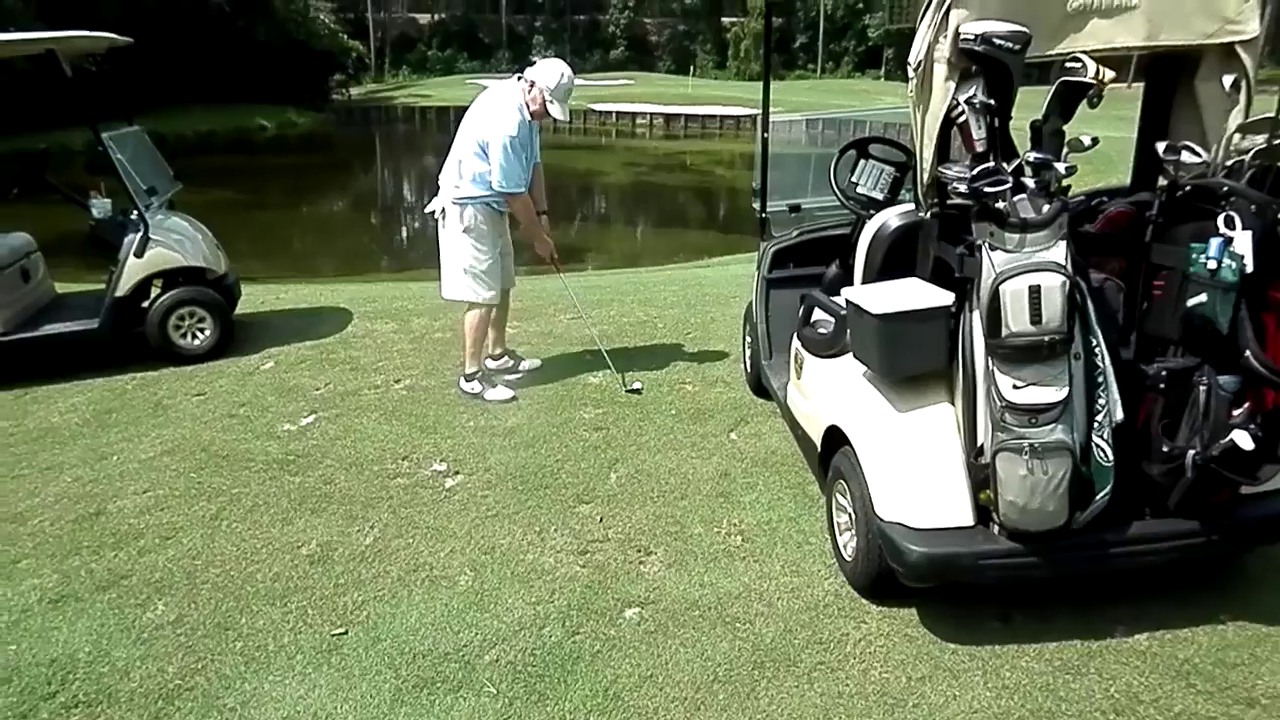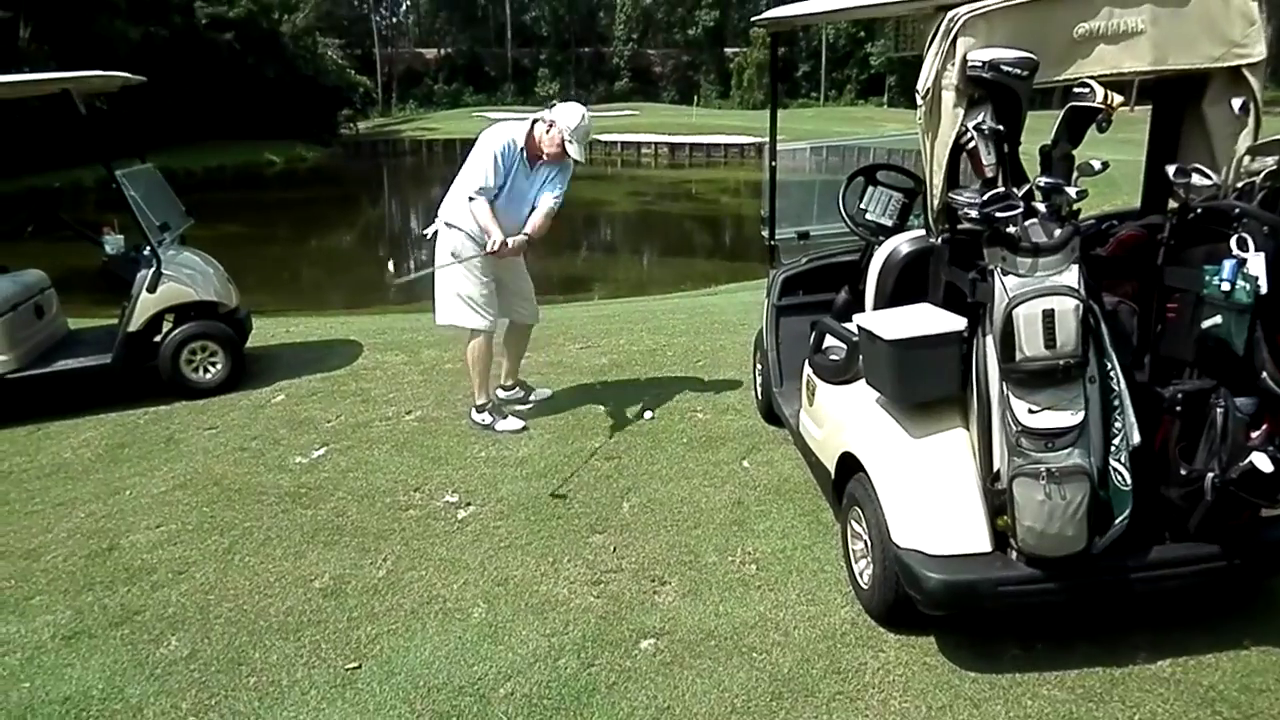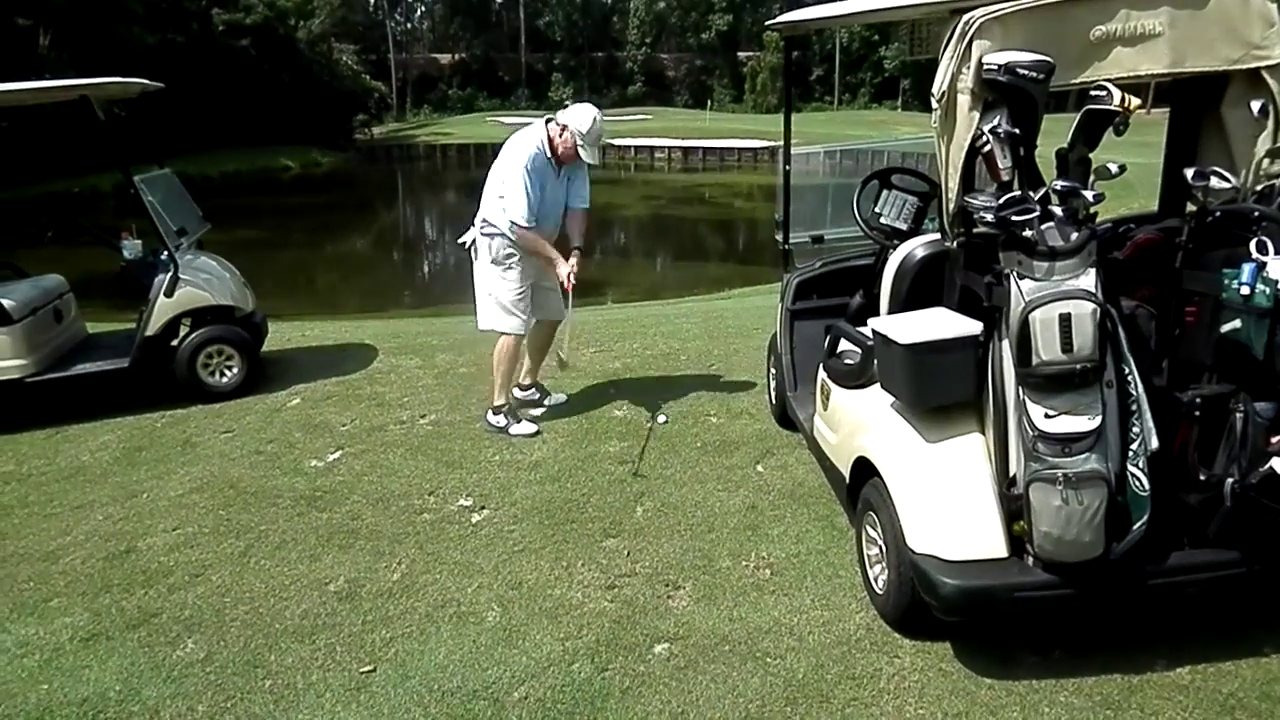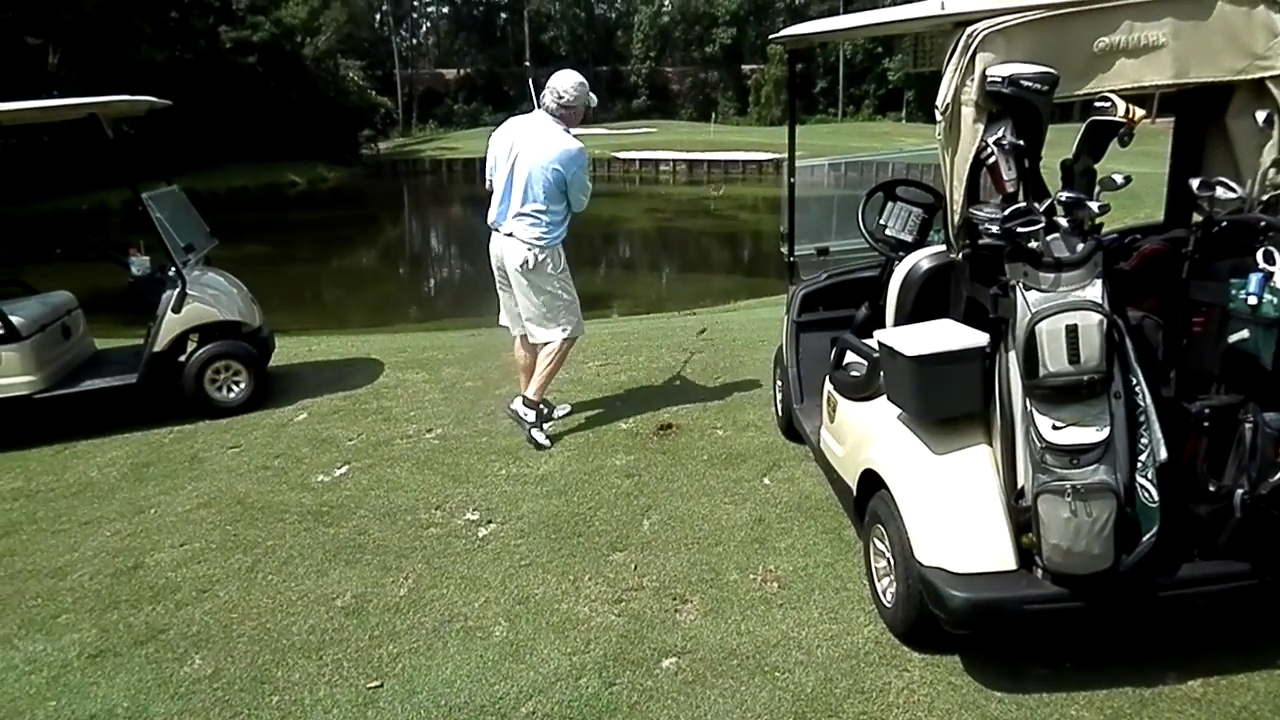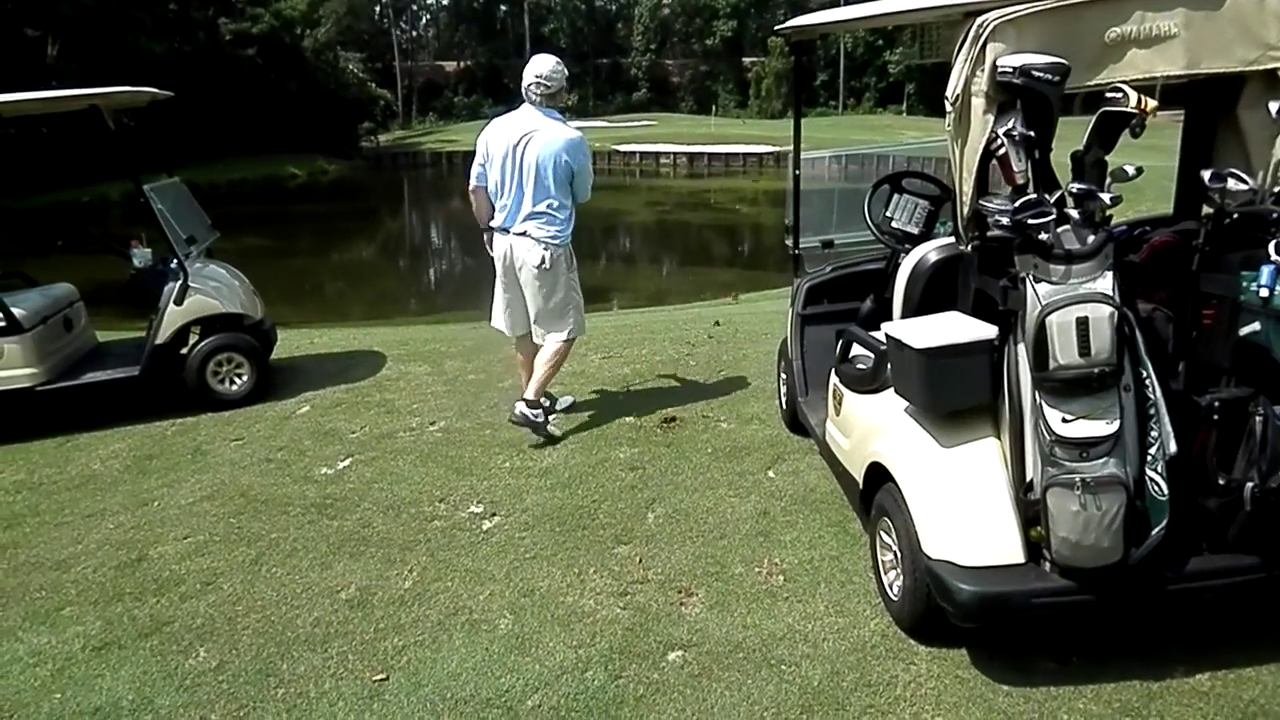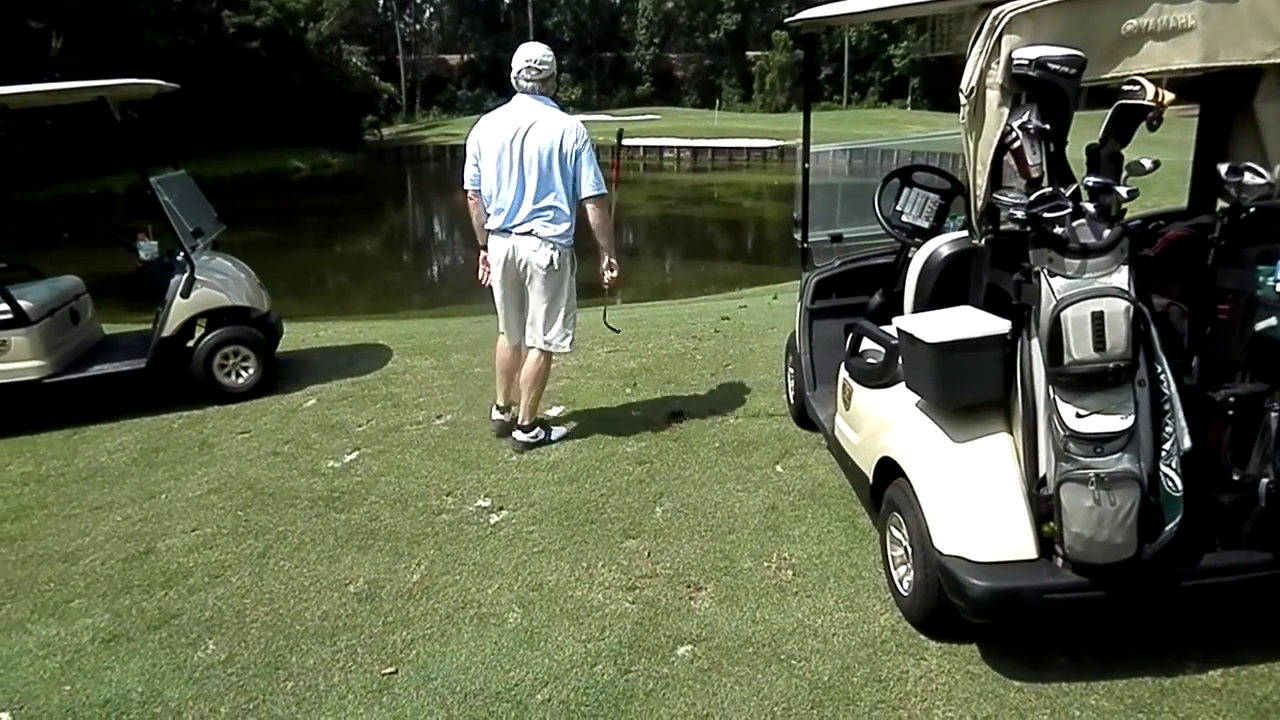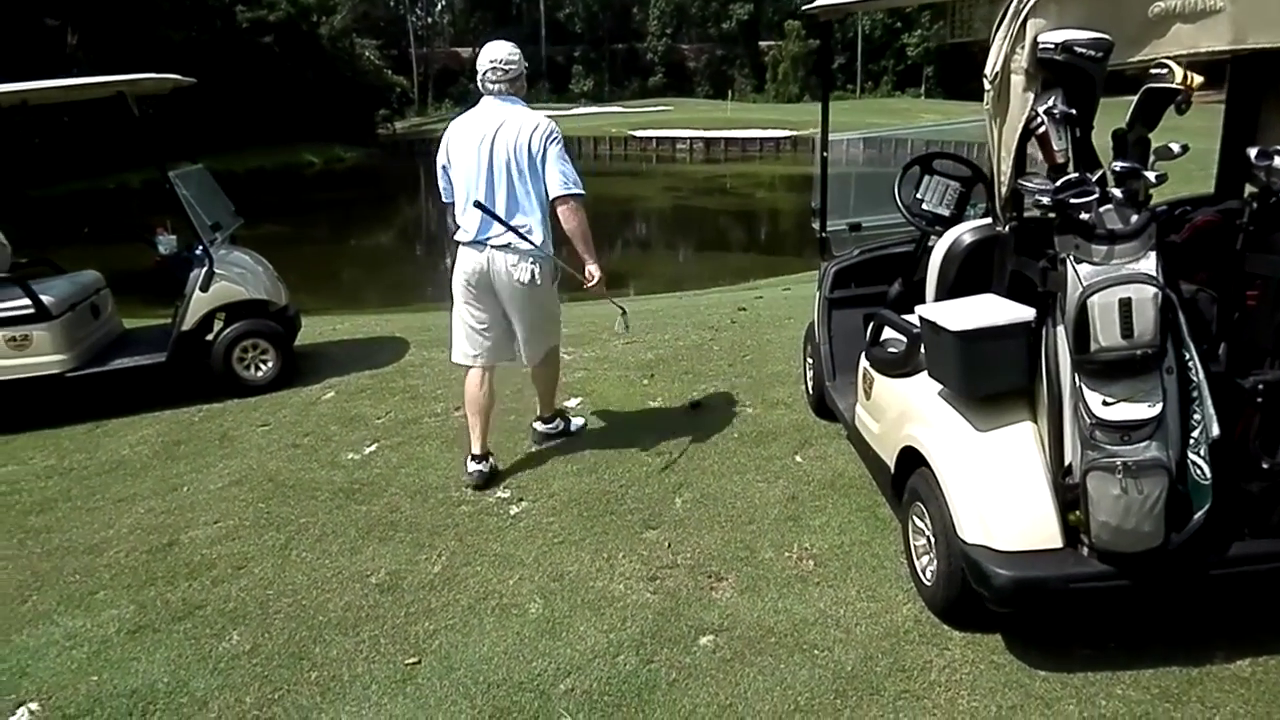
dt=0.5s
person 1, frame 1
left shoulder: (522, 105)
right shoulder: (505, 121)
left elbow: (533, 164)
right elbow: (514, 193)
left wrist: (542, 214)
right wrist: (538, 238)
left hip: (490, 206)
right hip: (469, 209)
left knee: (501, 285)
right knee: (482, 293)
left ankle: (498, 356)
right ankle: (471, 376)
person 1, frame 2
left shoulder: (560, 165)
right shoulder: (500, 139)
left elbow: (546, 209)
right elbow: (476, 196)
left wrist: (522, 240)
right wrist: (496, 234)
left hip: (506, 245)
right hip: (464, 238)
left knee: (525, 316)
right knee: (482, 324)
left ankle: (509, 386)
right ankle: (482, 407)
person 1, frame 3
left shoulder: (575, 157)
right shoulder: (524, 152)
left elbow: (576, 207)
right elbow: (520, 227)
left wrist: (575, 253)
right wrist: (557, 261)
left hip: (535, 248)
right hip: (500, 243)
left knee: (550, 316)
right knee: (513, 325)
left ankle: (526, 387)
right ankle: (499, 409)
person 1, frame 4
left shoulder: (506, 129)
right shoulder: (570, 150)
left elbow: (492, 183)
right elbow: (578, 204)
left hip: (500, 240)
right hip: (536, 250)
left knee: (524, 329)
right knee: (563, 330)
left ankle: (532, 401)
right ankle: (529, 401)
person 1, frame 5
left shoulder: (494, 130)
right shoulder: (571, 140)
left elbow: (476, 189)
right elbow: (581, 196)
left wrist: (488, 227)
left hip: (504, 241)
right hip: (545, 247)
left knee: (522, 329)
right knee: (561, 331)
left ankle: (535, 397)
right ankle: (530, 401)
person 1, frame 6
left shoulder: (486, 126)
right shoulder: (569, 129)
left elbow: (474, 196)
right elbow: (593, 200)
left wrist: (484, 247)
right wrist: (608, 255)
left hip: (502, 244)
right hip: (547, 246)
left knee: (510, 330)
right knee: (541, 341)
left ankle: (502, 409)
right ankle: (527, 427)
person 1, frame 7
left shoulder: (456, 131)
right shoulder: (538, 127)
right elbow: (566, 202)
right wrist: (589, 260)
left hip: (470, 259)
right hip: (524, 258)
left knee: (478, 360)
right knee: (543, 346)
left ankle: (478, 457)
right ankle: (548, 420)
